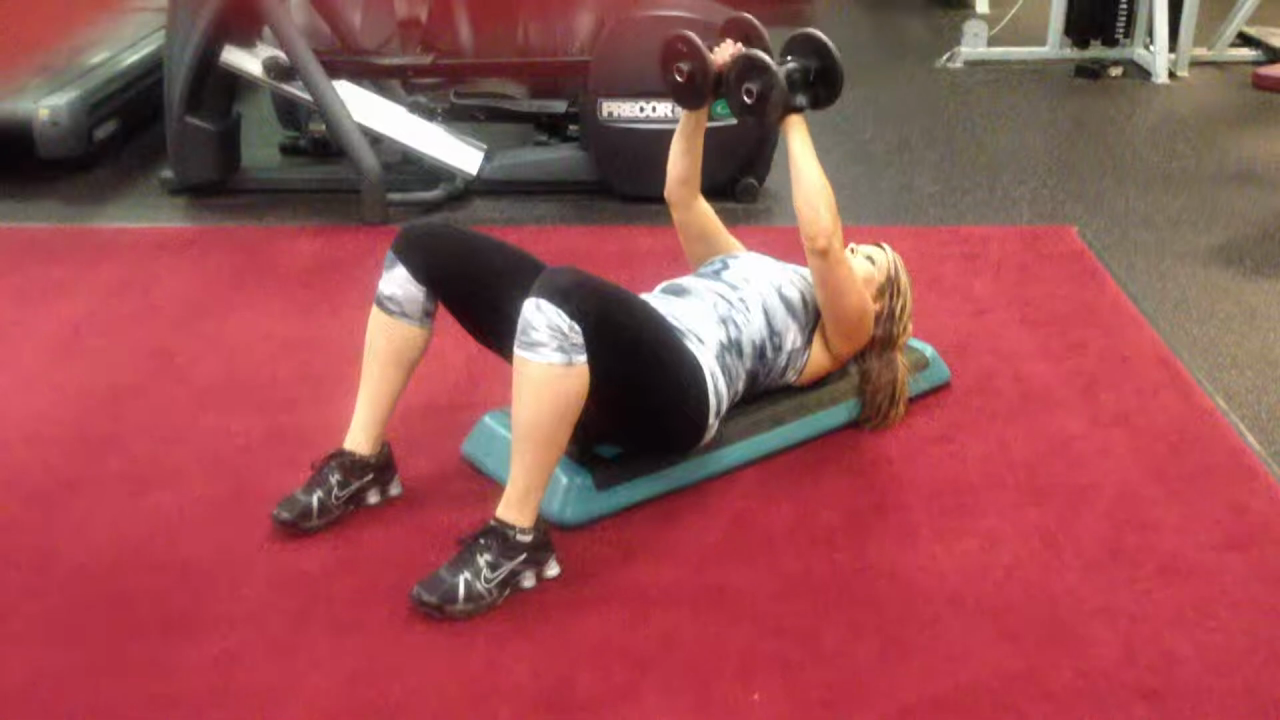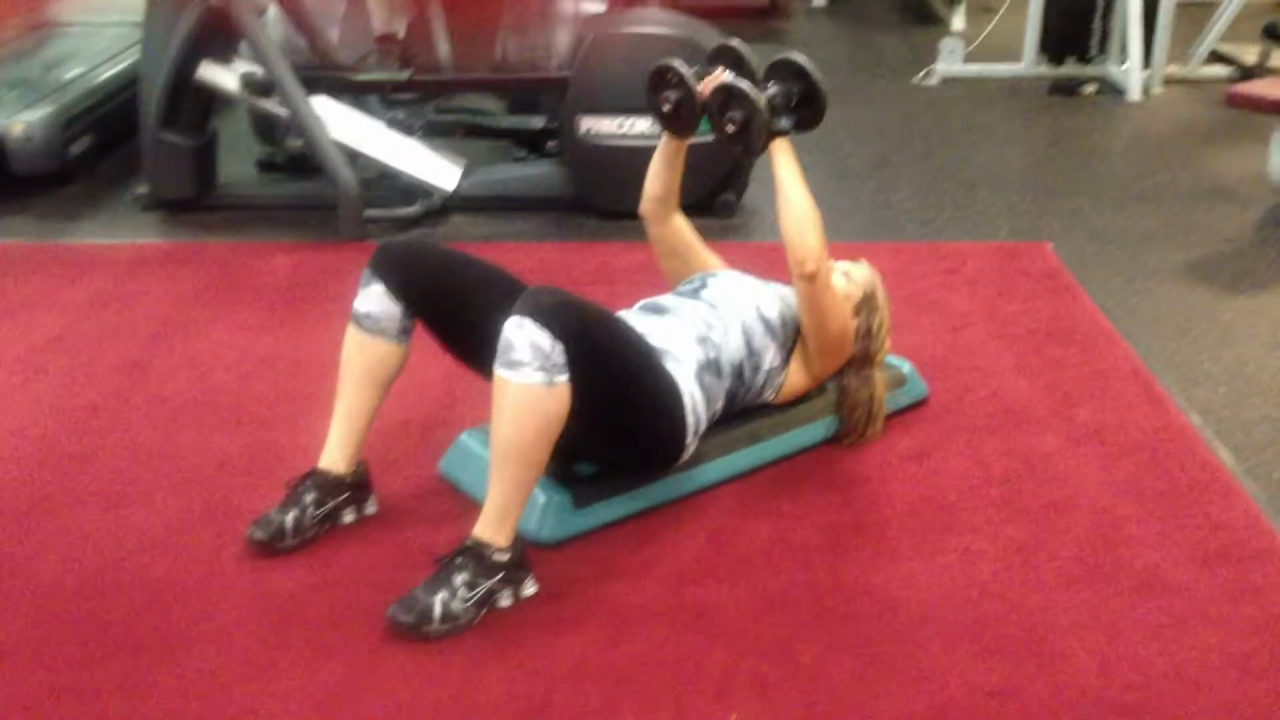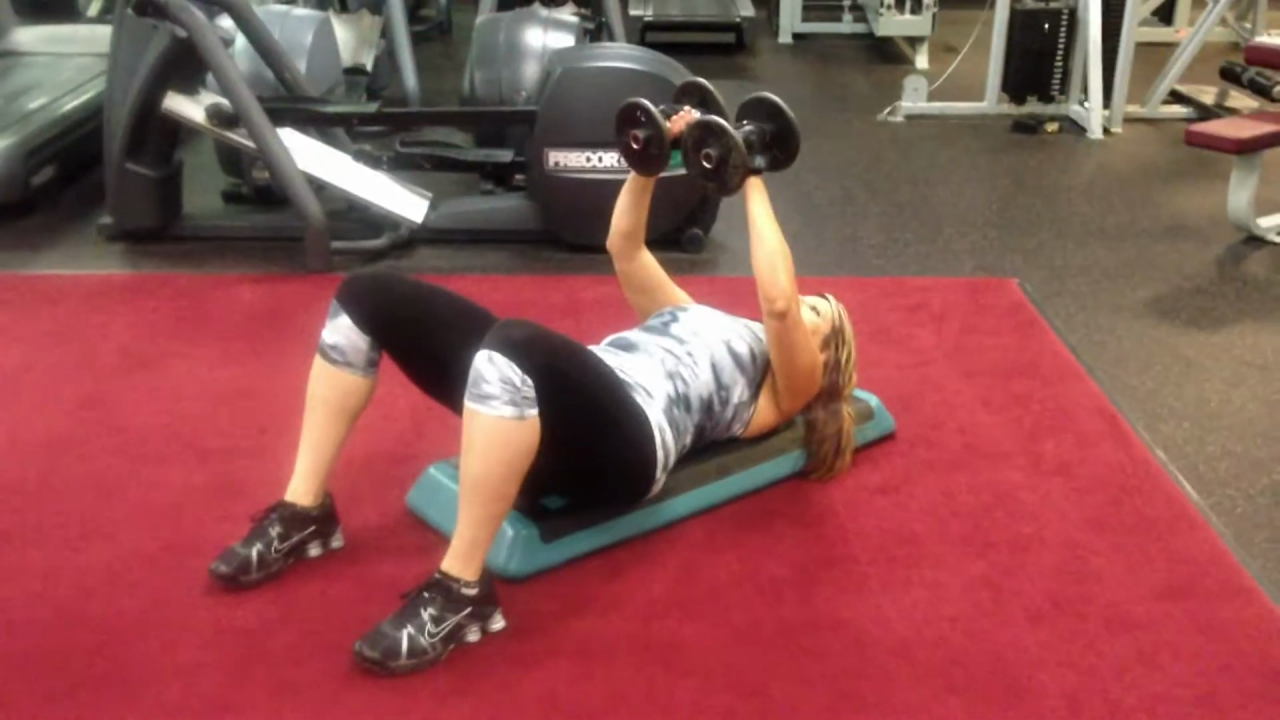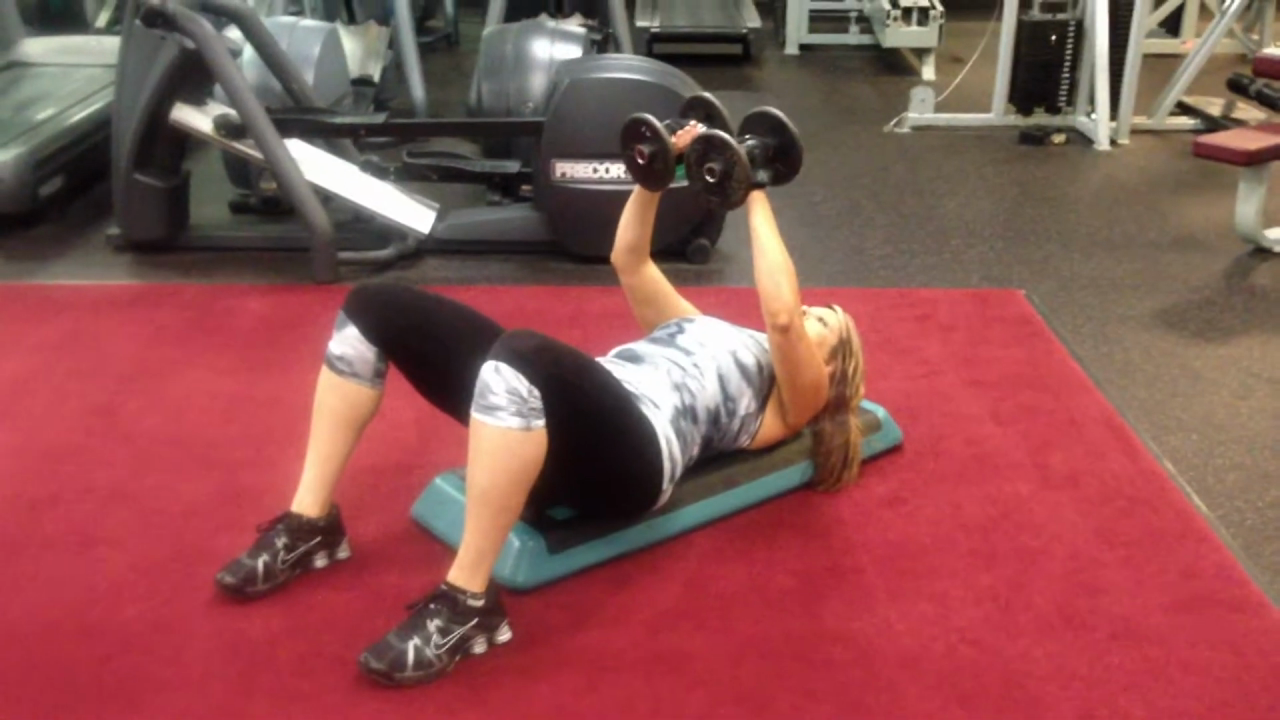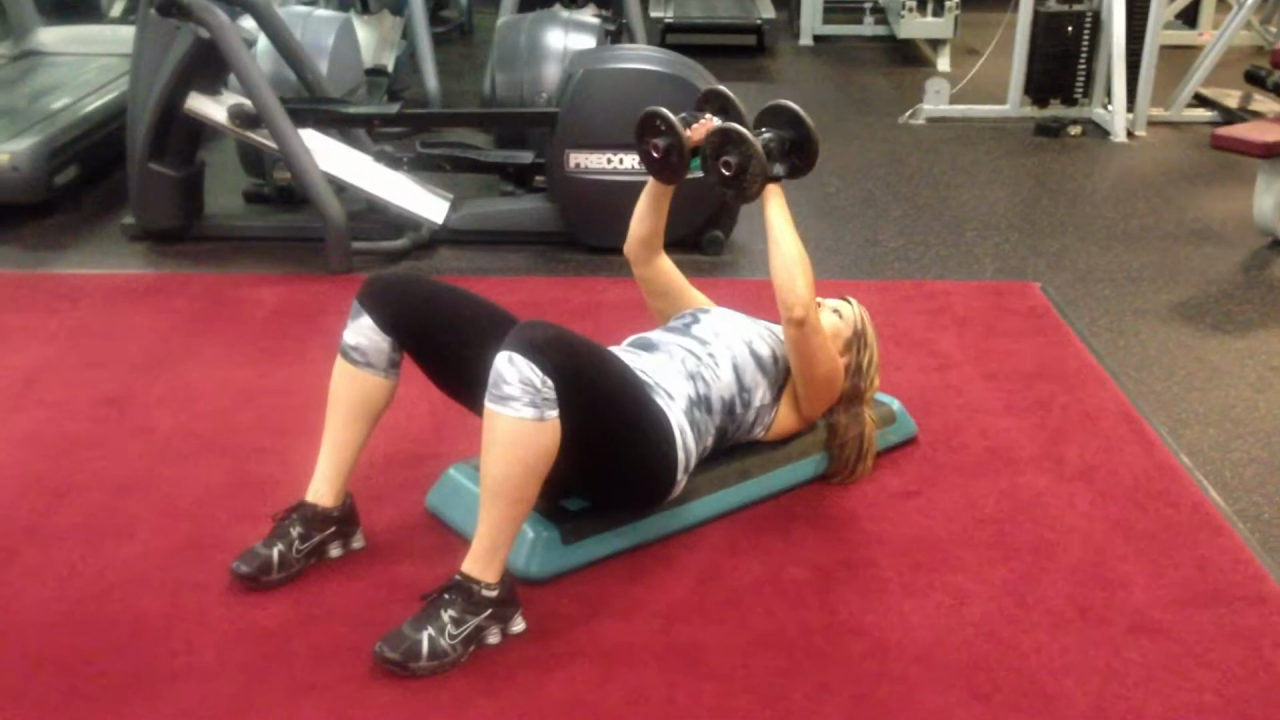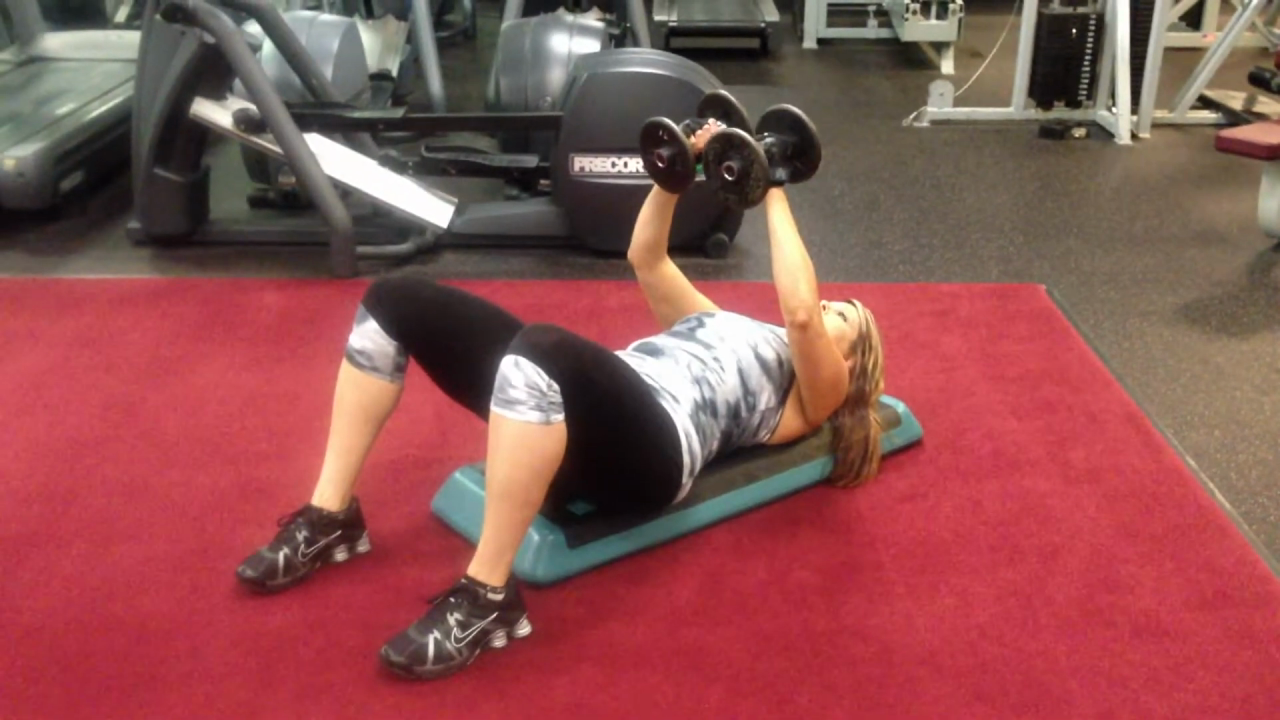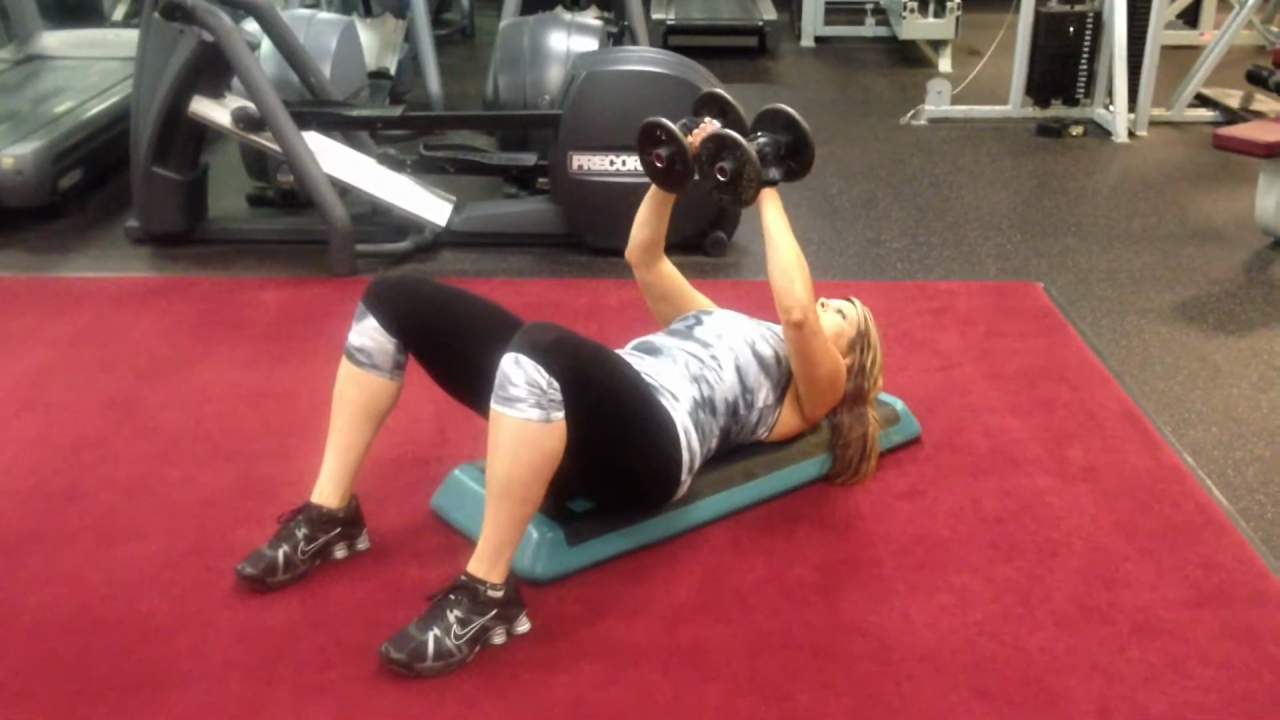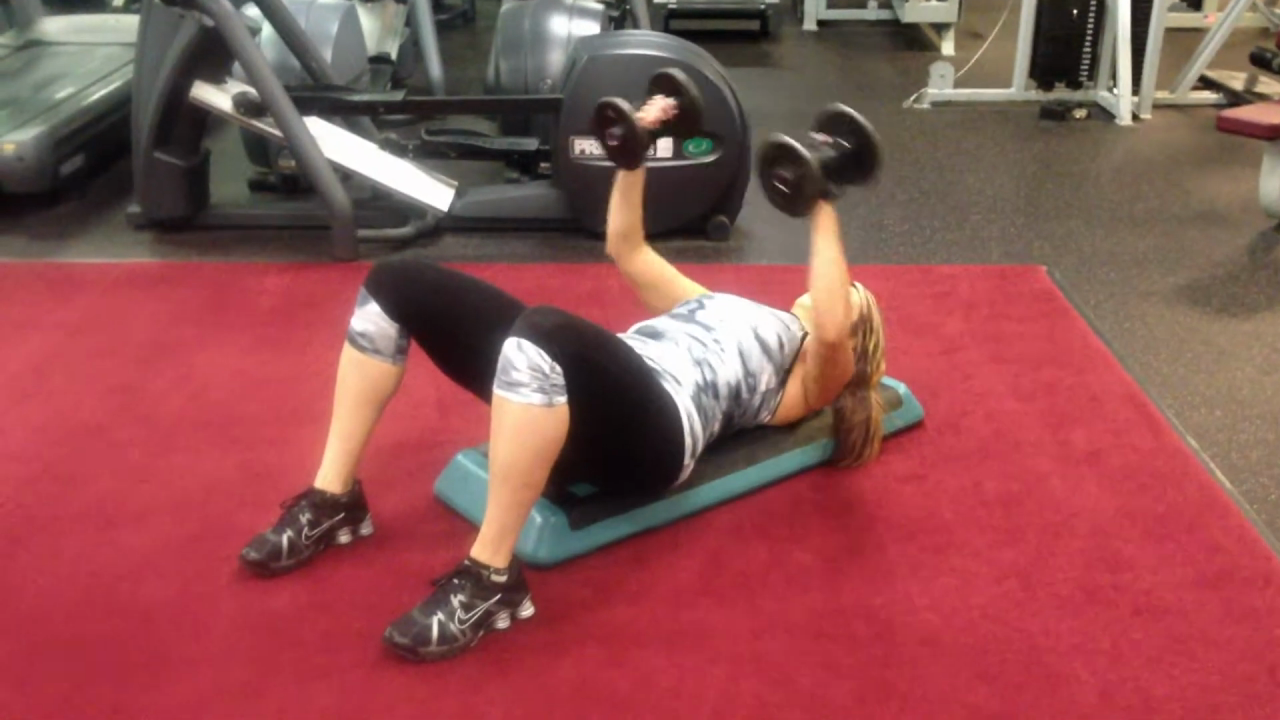
dt=0.5s
person 1, frame 1
left shoulder: (841, 329)
right shoulder: (756, 269)
left elbow: (822, 239)
right elbow: (683, 199)
left wrist: (793, 122)
right wrist: (699, 100)
left hip: (679, 386)
right hip: (605, 351)
left knee: (559, 292)
right knee: (422, 248)
left ankle: (517, 537)
right ankle: (362, 461)
person 1, frame 2
left shoulder: (820, 348)
right shoulder: (737, 287)
left elbow: (807, 262)
right elbow: (659, 214)
left wrist: (780, 146)
left hip: (656, 403)
right hip: (584, 365)
left knee: (543, 310)
right knee: (399, 263)
left ankle: (493, 556)
right ankle: (338, 479)
person 1, frame 3
left shoulder: (788, 384)
right shoulder: (702, 320)
left elbow: (778, 302)
right elbow: (626, 250)
left wrist: (753, 182)
left hip: (628, 438)
right hip: (558, 400)
left knee: (513, 343)
right knee: (367, 296)
left ankle: (461, 591)
right ankle: (303, 513)
person 1, frame 4
left shoulder: (796, 395)
right shoulder: (709, 331)
left elbow: (782, 315)
right elbow: (631, 262)
left wrist: (756, 198)
left hip: (634, 448)
right hip: (562, 408)
left knee: (521, 354)
right knee: (375, 308)
left ankle: (467, 602)
right ankle: (310, 524)
person 1, frame 5
left shoulder: (808, 389)
right shoulder: (723, 322)
left elbow: (797, 308)
right elbow: (644, 254)
left wrist: (772, 192)
left hip: (647, 442)
right hip: (584, 402)
left knee: (534, 344)
right knee: (389, 297)
left ankle: (481, 592)
right ankle: (324, 513)
person 1, frame 6
left shoulder: (815, 391)
right shoulder: (727, 327)
left elbow: (800, 311)
right elbow: (647, 259)
left wrist: (774, 196)
left hip: (653, 444)
right hip: (585, 403)
left knee: (540, 347)
right knee: (395, 299)
left ankle: (487, 596)
right ankle: (330, 517)
person 1, frame 7
left shoulder: (814, 385)
right shoulder: (725, 323)
left elbow: (795, 309)
right elbow: (645, 259)
left wrist: (766, 195)
left hip: (653, 442)
right hip: (583, 405)
left knee: (540, 344)
right knee: (394, 297)
left ankle: (486, 592)
right ankle: (330, 515)
person 1, frame 8
left shoulder: (816, 373)
right shoulder: (719, 306)
left elbow: (827, 331)
right elbow: (627, 248)
left wrist: (823, 209)
left hip: (656, 426)
right hip: (579, 386)
left knee: (541, 329)
right knee: (397, 281)
left ankle: (490, 578)
right ankle: (333, 499)
